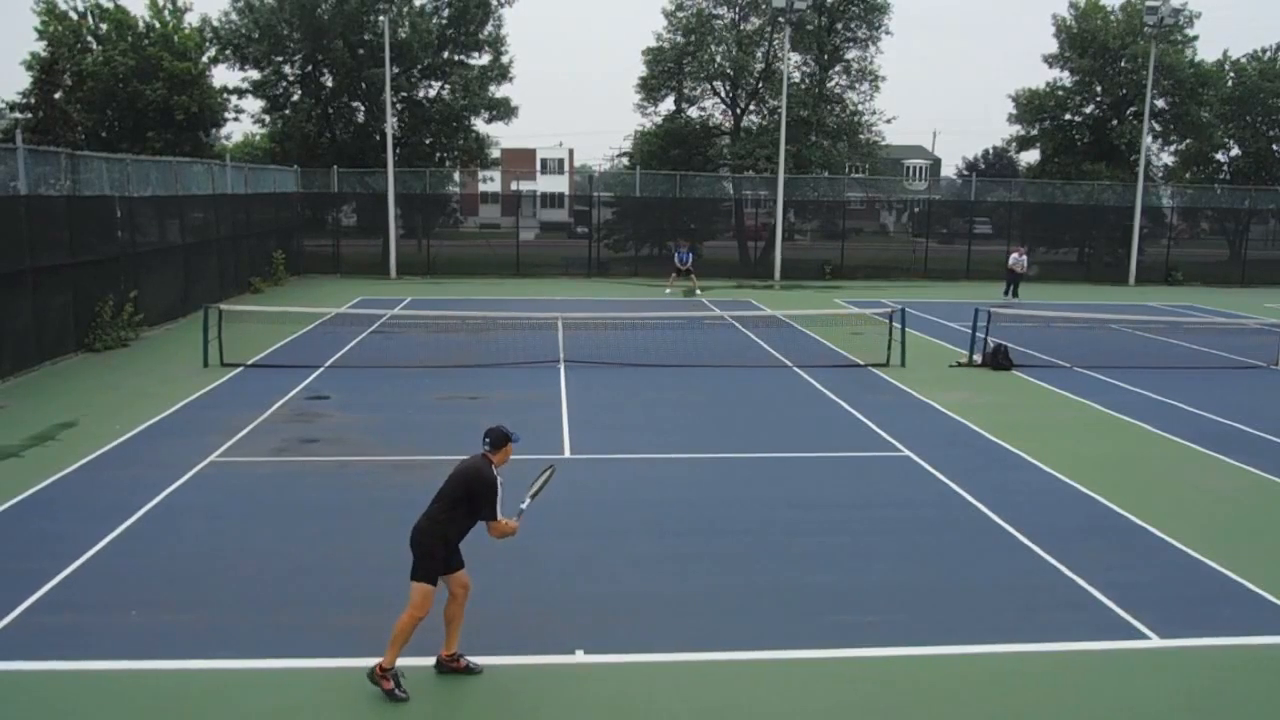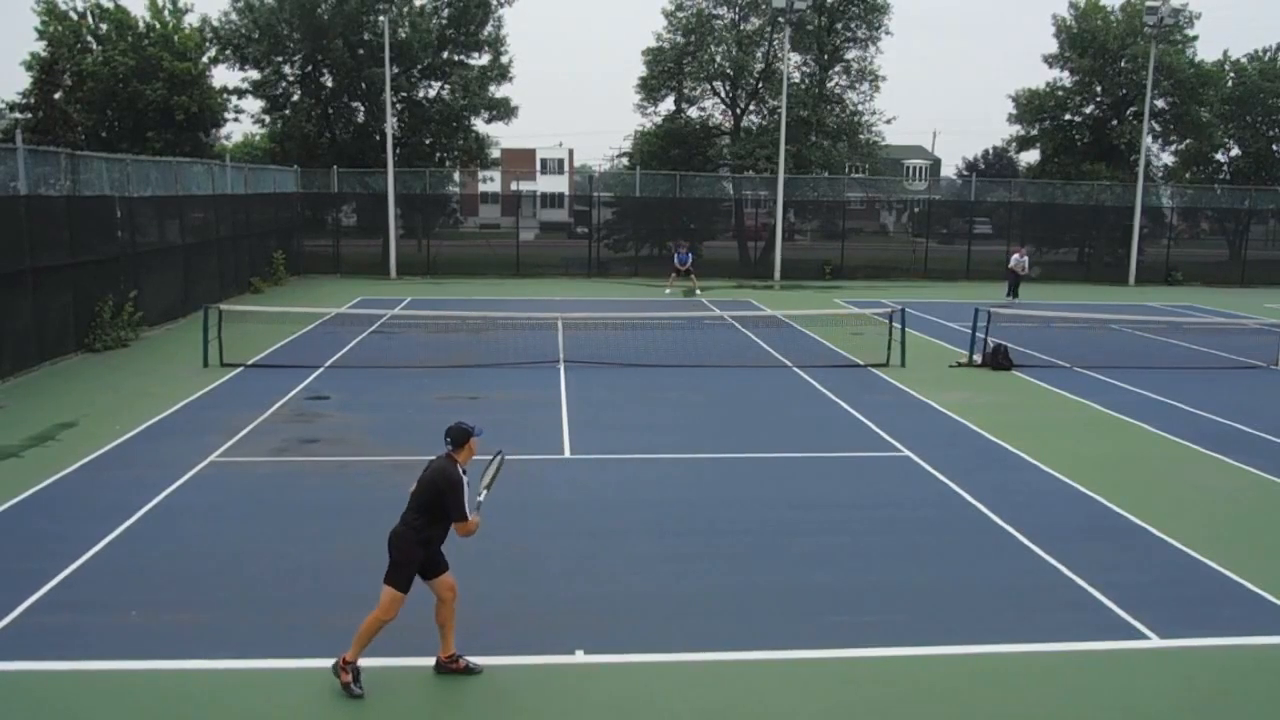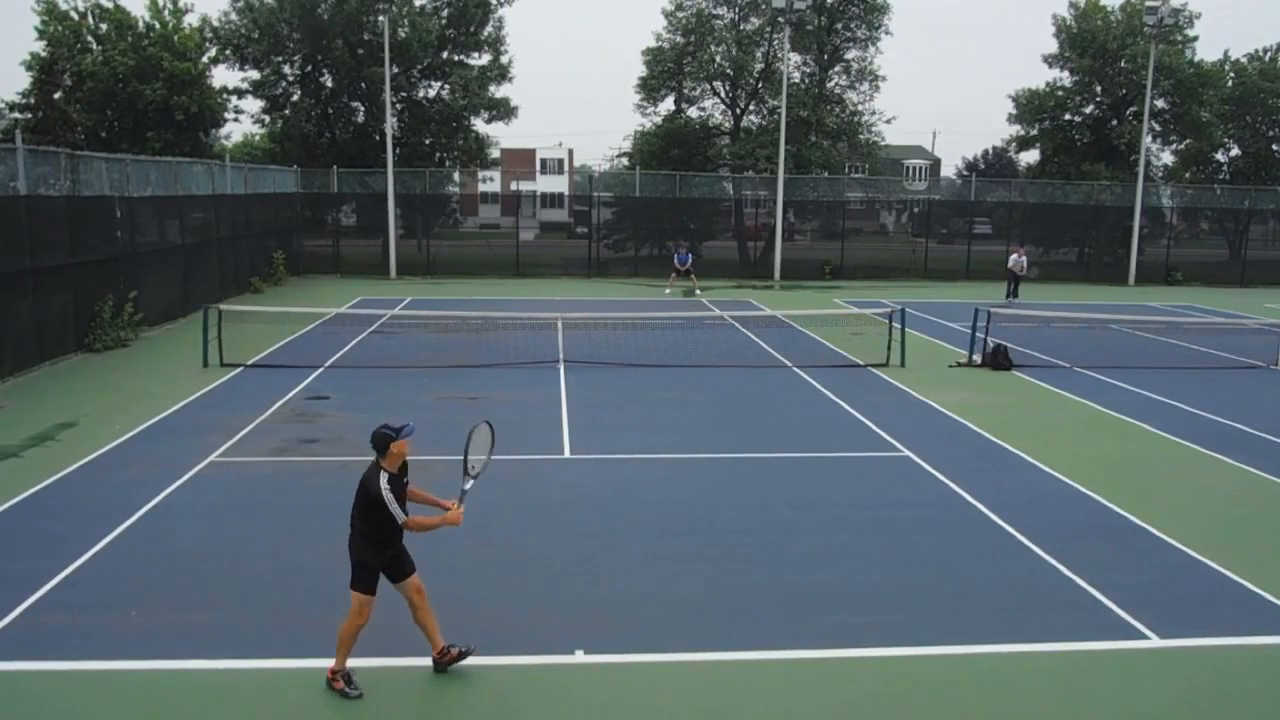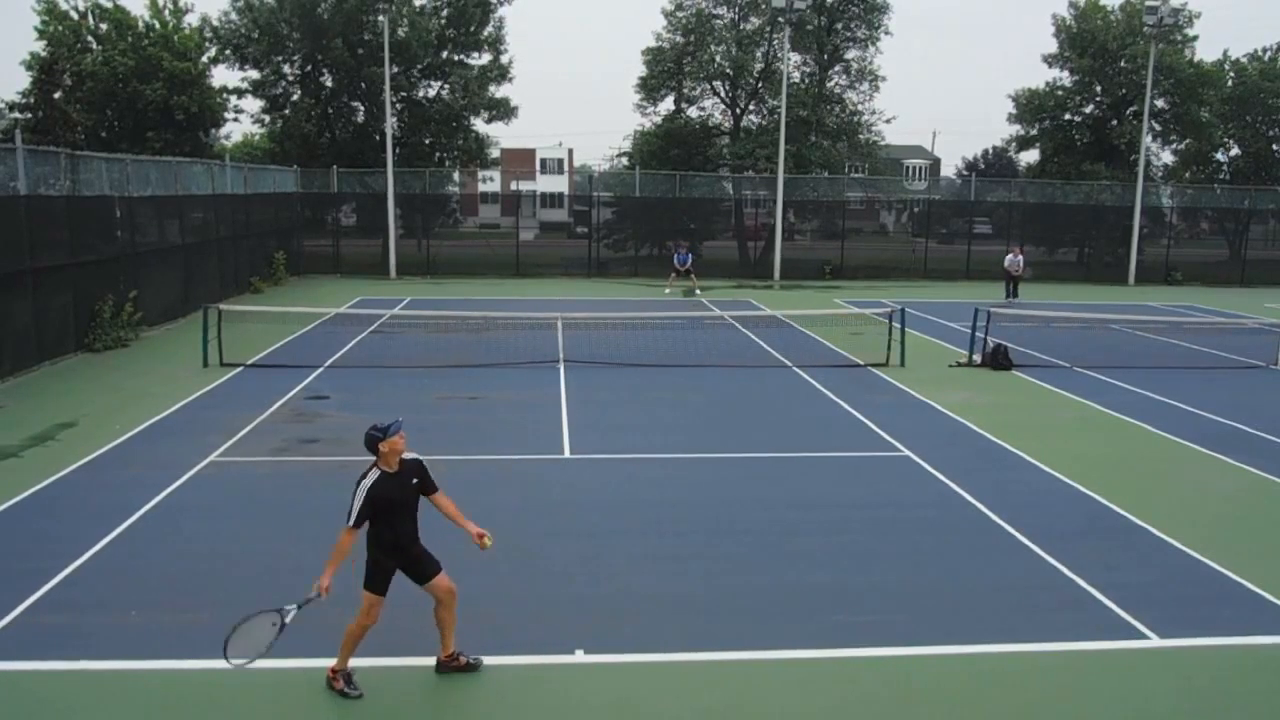
dt=0.4s
person 1, frame 1
left shoulder: (475, 464)
right shoulder: (489, 478)
right elbow: (495, 530)
left wrist: (500, 522)
right wrist: (511, 528)
left hip: (442, 539)
right hip: (430, 541)
left knee: (461, 588)
right knee: (418, 609)
left ankle: (448, 656)
right ankle: (384, 669)
person 1, frame 2
left shoulder: (440, 463)
right shoulder: (456, 478)
left elbow: (415, 491)
right elbow: (463, 530)
left wrist: (459, 518)
right wrist: (474, 522)
left hip: (423, 542)
right hip: (407, 545)
left knee: (448, 592)
right knee: (387, 611)
left ankle: (448, 658)
right ankle: (347, 663)
person 1, frame 3
left shoulder: (398, 465)
right shoulder: (378, 487)
left elbow: (406, 490)
right elbow: (411, 524)
left wrist: (440, 503)
right wrist: (448, 520)
left hip: (391, 545)
right hip: (366, 550)
left knee: (417, 593)
right knee: (359, 615)
left ankle: (441, 653)
right ankle: (337, 672)
person 1, frame 4
left shoulder: (414, 464)
right shoulder: (368, 486)
left elbow: (437, 497)
right elbow: (349, 532)
left wrist: (468, 526)
right wrist: (328, 573)
left hip: (411, 547)
right hip: (381, 554)
left knee: (447, 592)
right knee: (368, 617)
left ankle: (448, 657)
right ankle: (338, 671)
